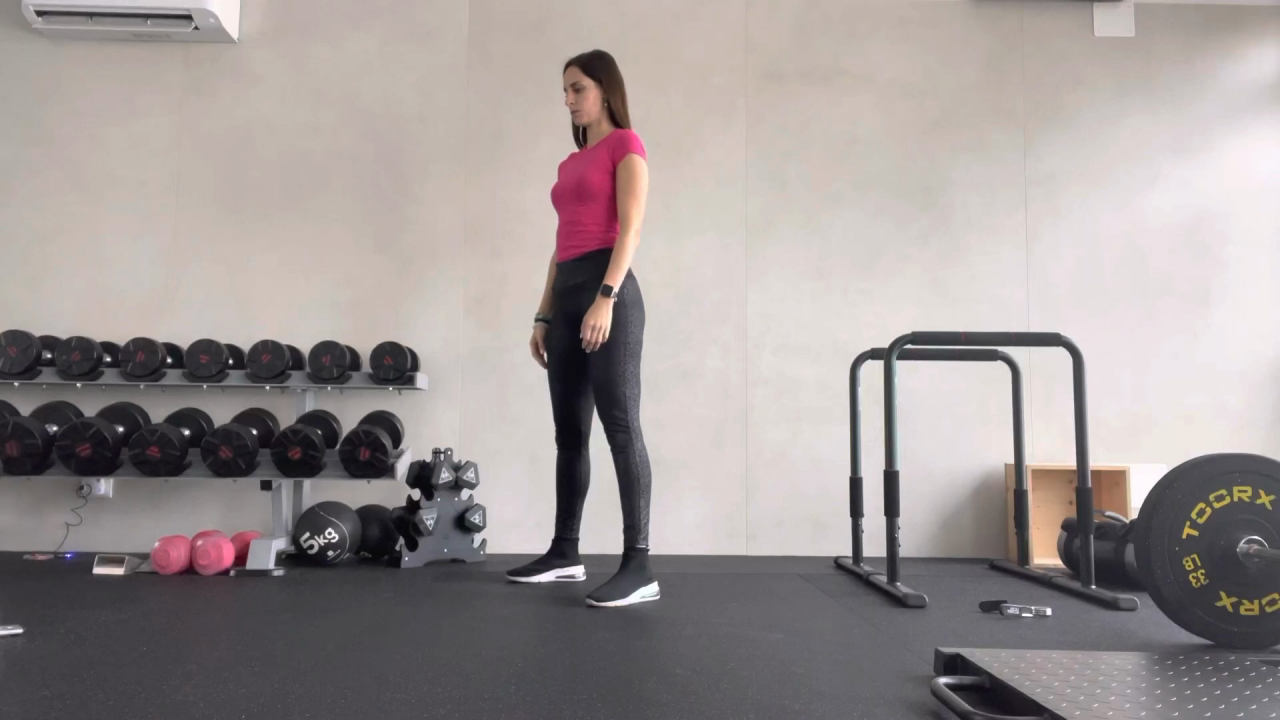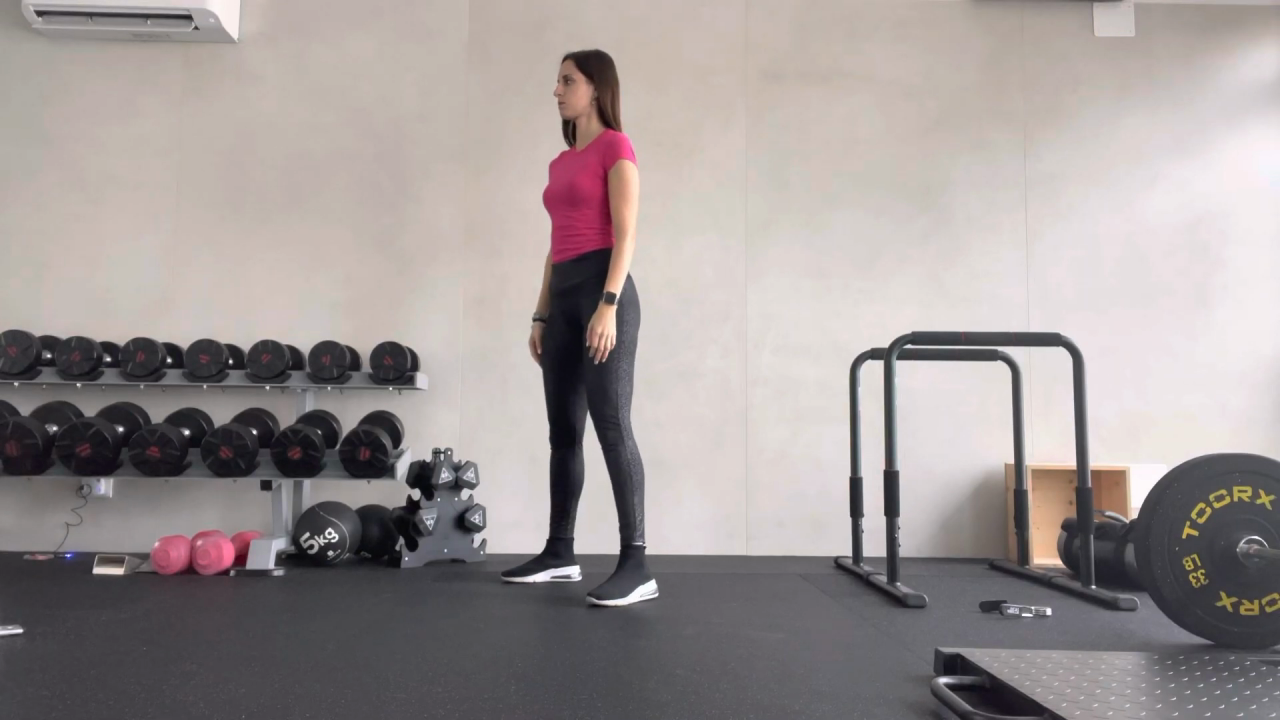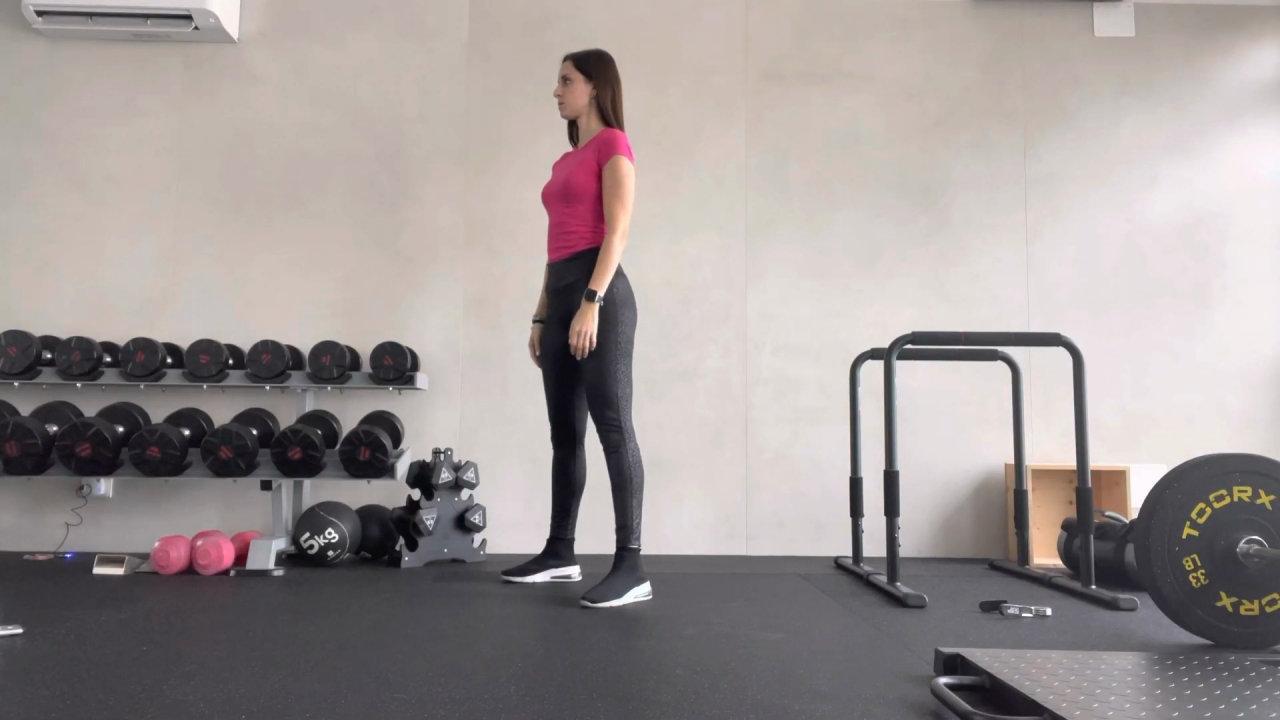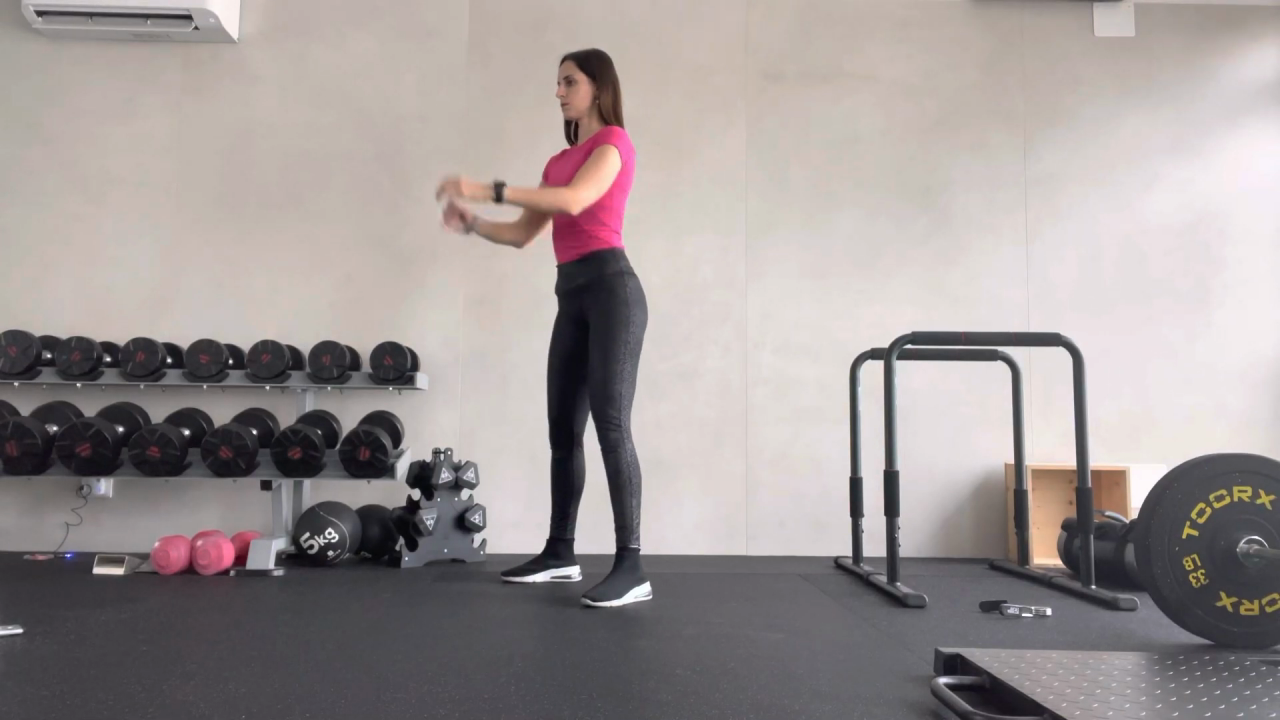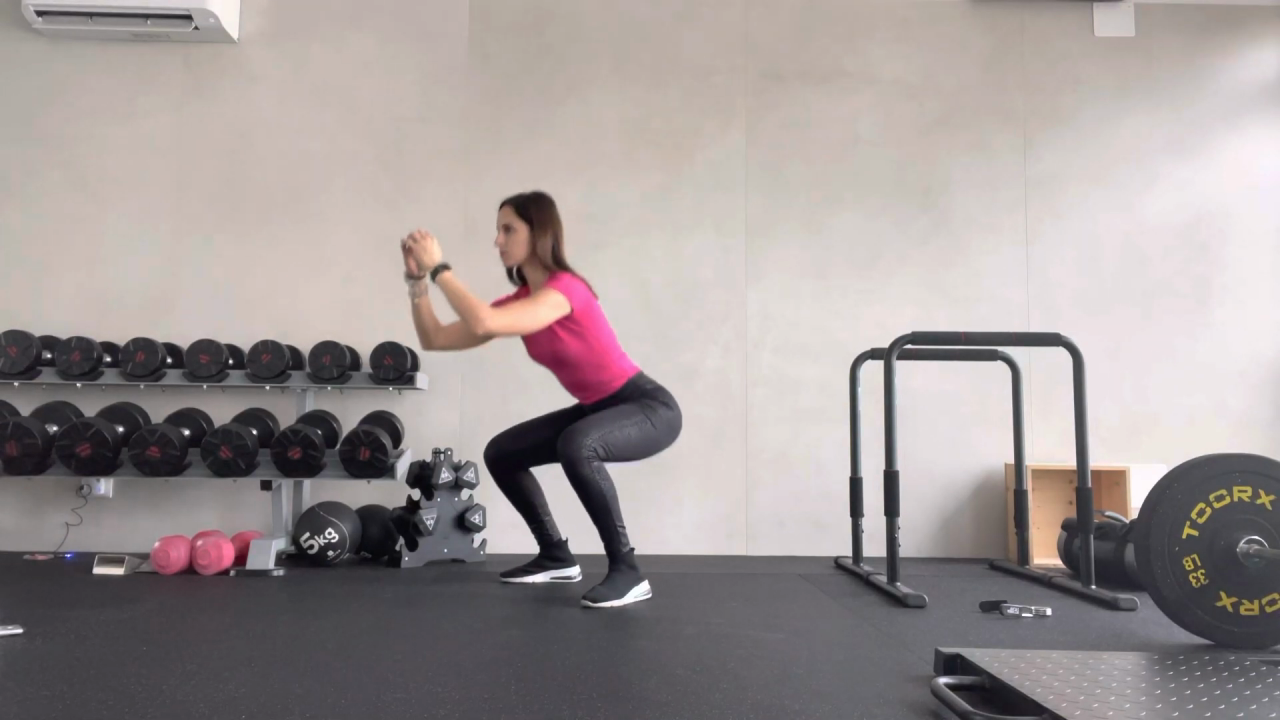
dt=0.7s
person 1, frame 1
left shoulder: (625, 144)
right shoulder: (571, 163)
left elbow: (630, 228)
left wrist: (605, 297)
right wrist: (543, 315)
left hip: (606, 291)
right hip: (567, 295)
left knee: (621, 426)
right knee: (569, 431)
left ankle: (638, 567)
right ankle: (565, 551)
person 1, frame 2
left shoulder: (615, 147)
right shoulder: (560, 162)
left elbow: (625, 233)
left wrist: (608, 305)
right wrist: (540, 315)
left hip: (601, 289)
right hip: (564, 296)
left knee: (610, 423)
right knee: (563, 430)
left ankle: (636, 564)
right ankle: (560, 551)
person 1, frame 3
left shoulder: (613, 145)
right shoulder: (566, 161)
left elbow: (617, 231)
left wrist: (591, 303)
right wrist: (541, 316)
left hip: (598, 292)
right hip: (562, 294)
left knee: (612, 426)
right knee: (564, 431)
left ankle: (631, 566)
right ankle: (560, 551)
person 1, frame 4
left shoulder: (613, 142)
right shoulder: (560, 161)
left elbow: (573, 203)
right elbow: (521, 233)
left wrist: (491, 190)
right wrist: (472, 220)
left hip: (611, 290)
right hip: (572, 296)
left knee: (611, 427)
right knee: (563, 429)
left ankle: (631, 567)
right ankle: (560, 552)
person 1, frame 5
left shoulder: (564, 289)
right shoulder: (520, 303)
left elbow: (484, 325)
right elbow: (435, 339)
left wrist: (439, 268)
right wrist: (417, 278)
left hip: (650, 408)
right hip: (599, 406)
left knee: (576, 446)
right knee: (501, 454)
left ankle: (626, 570)
right ankle: (556, 555)
